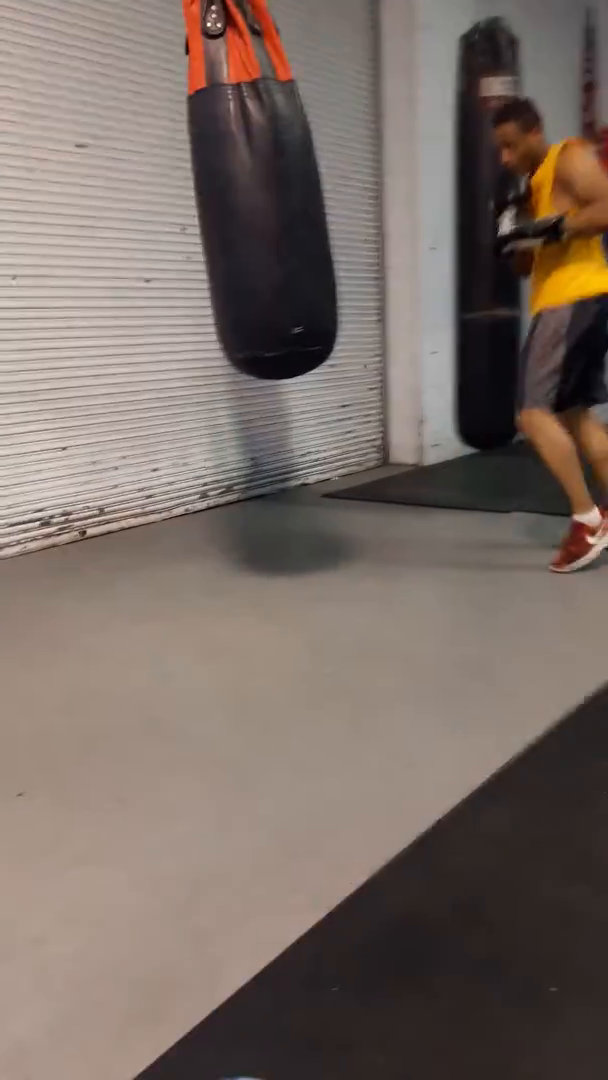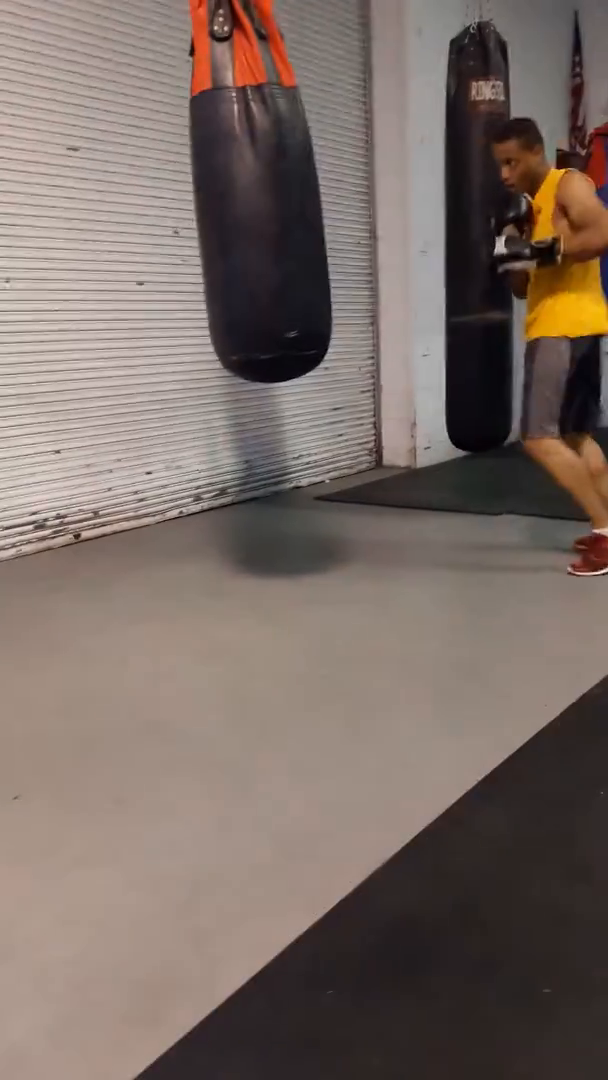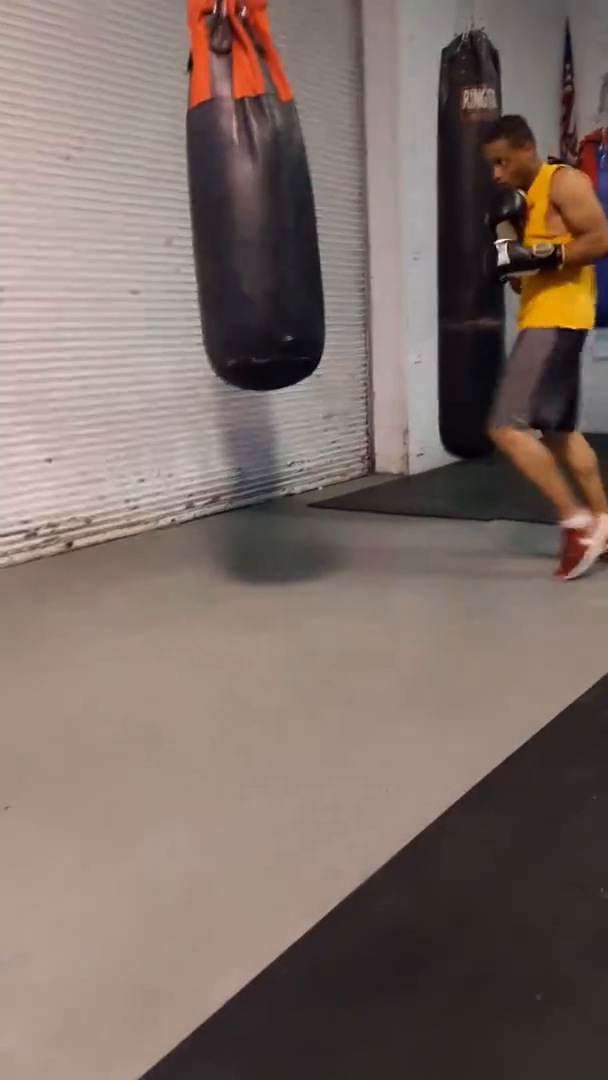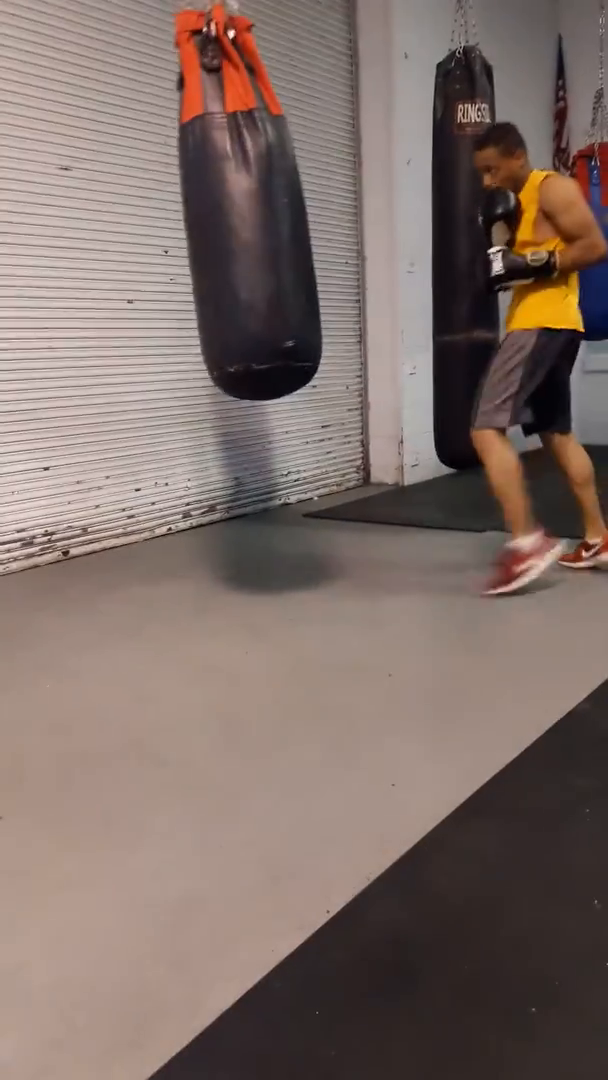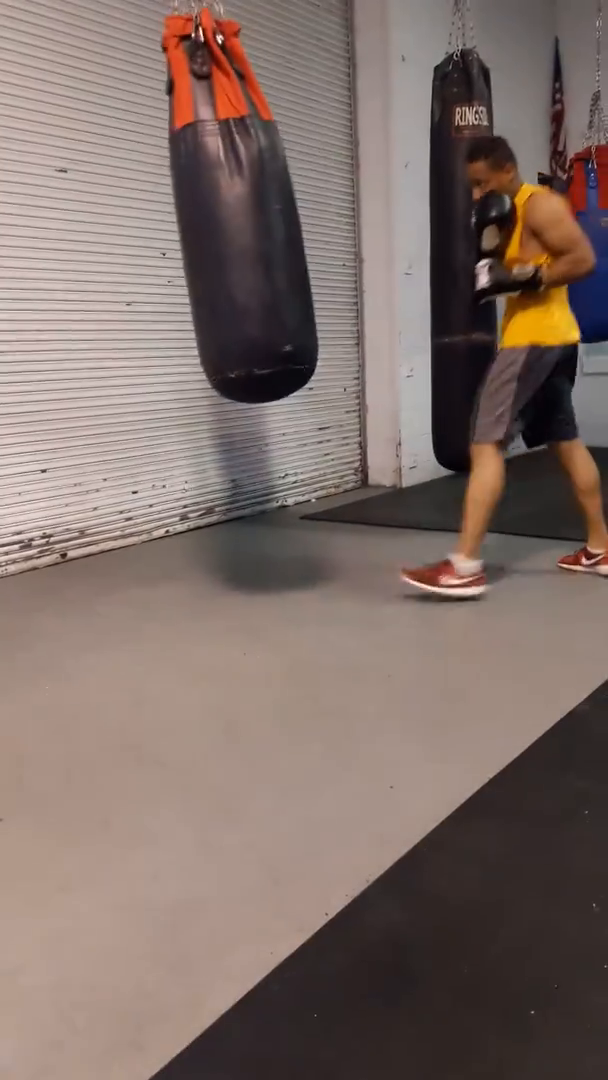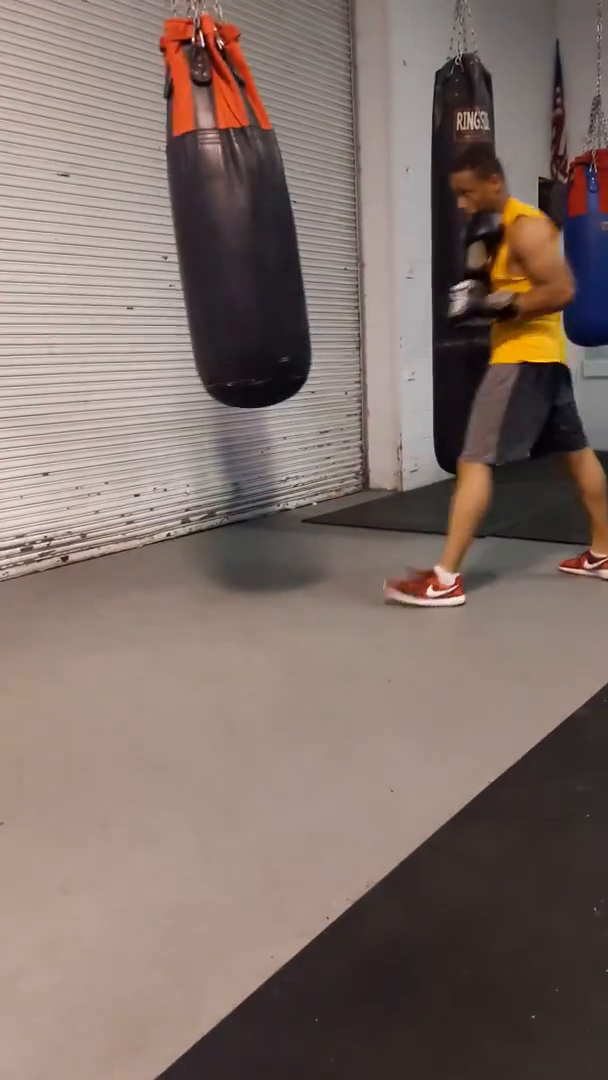
dt=0.1s
person 1, frame 1
right shoulder: (532, 183)
right elbow: (526, 263)
left wrist: (549, 227)
right wrist: (516, 223)
right hip: (556, 303)
left knee: (532, 412)
person 1, frame 2
left shoulder: (569, 185)
right shoulder: (530, 205)
right elbow: (521, 288)
left wrist: (543, 250)
right wrist: (514, 245)
left hip: (566, 329)
right hip: (550, 328)
left knee: (540, 440)
person 1, frame 3
left shoulder: (564, 182)
right shoulder: (523, 198)
right elbow: (516, 273)
left wrist: (543, 257)
right wrist: (507, 233)
left hip: (557, 320)
right hip: (546, 320)
left knee: (507, 428)
right knee: (560, 429)
person 1, frame 4
left shoulder: (553, 188)
right shoulder: (516, 202)
right elbow: (512, 271)
left wrist: (538, 264)
right wrist: (501, 231)
left hip: (544, 325)
right hip: (532, 325)
left knee: (487, 431)
right knee: (558, 434)
left ankle: (526, 543)
person 1, frame 5
left shoulder: (541, 204)
right shoulder: (510, 212)
right elbow: (497, 274)
left wrist: (523, 277)
left hip: (537, 339)
right hip: (551, 340)
left knee: (485, 445)
right knee: (568, 443)
left ankle: (463, 566)
person 1, frame 6
left shoulder: (526, 225)
right shoulder: (496, 227)
left elbow: (562, 290)
right elbow: (488, 289)
left wrist: (502, 306)
right wrist: (478, 259)
left hip: (524, 357)
right hip: (543, 357)
left knee: (475, 461)
left ankle: (444, 579)
